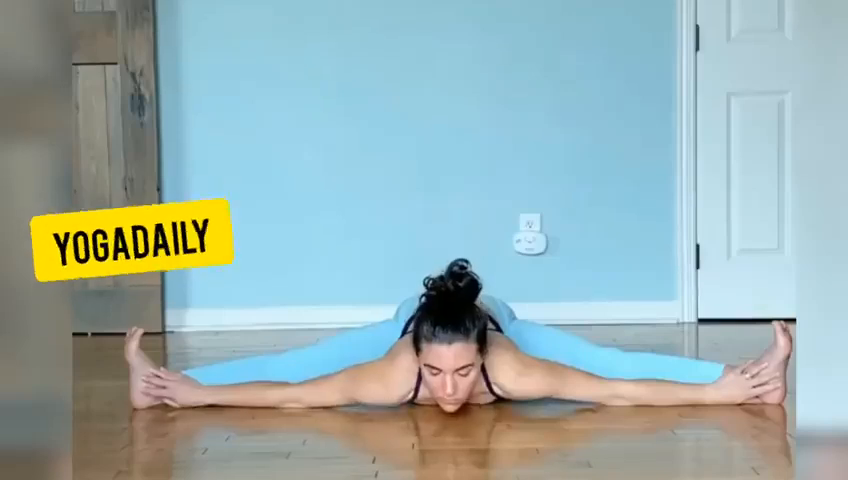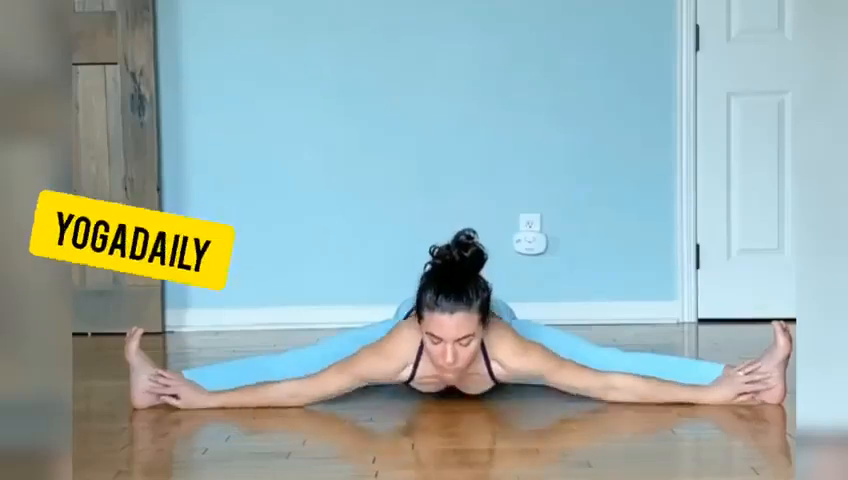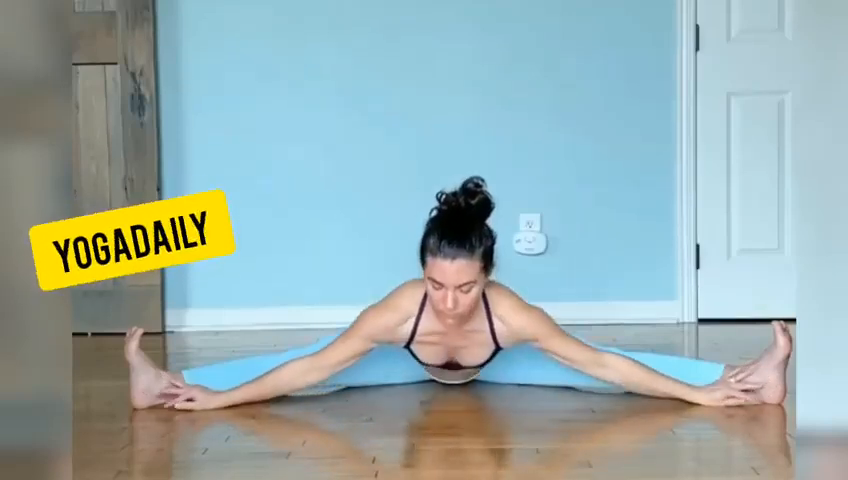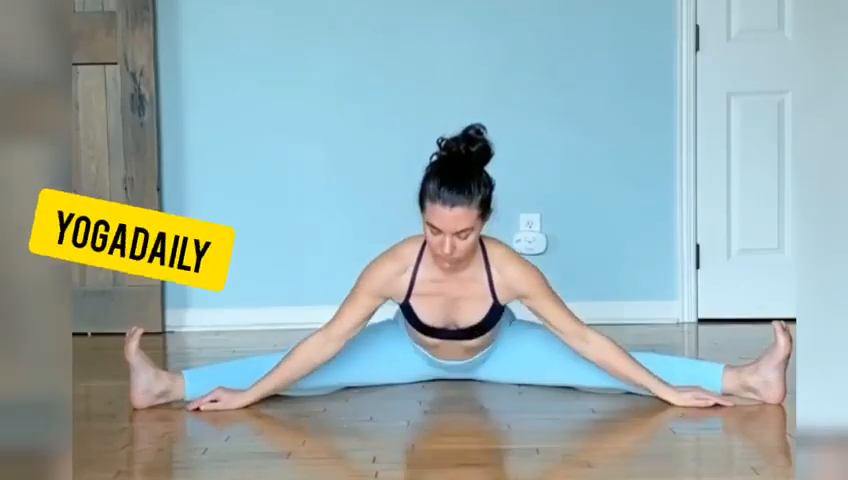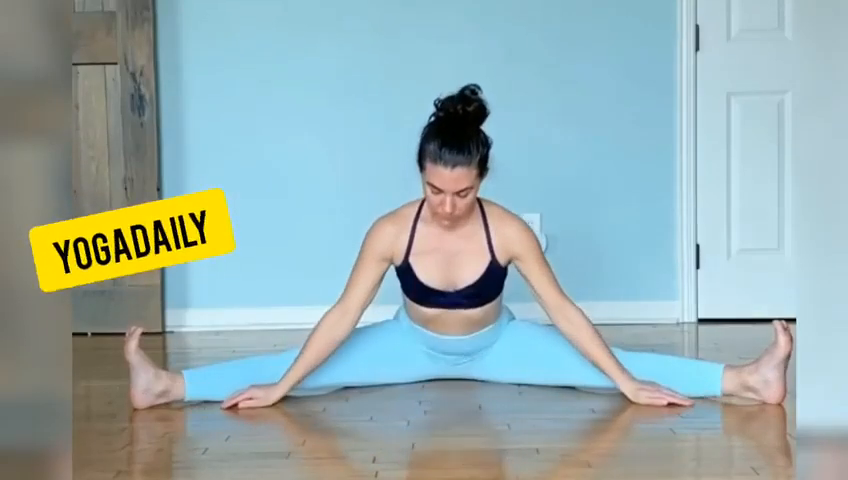
dt=0.3s
person 1, frame 1
left shoulder: (511, 369)
right shoulder: (392, 376)
left elbow: (622, 386)
right elbow: (290, 389)
left wrist: (719, 393)
right wrist: (196, 394)
left hip: (500, 321)
right hip: (406, 323)
left knee: (610, 359)
right knee: (296, 361)
left ankle: (744, 376)
right ankle: (170, 383)
person 1, frame 2
left shoulder: (510, 348)
right shoulder: (396, 346)
left elbow: (612, 381)
right elbow: (298, 385)
left wrist: (713, 392)
right wrist: (204, 397)
left hip: (506, 328)
right hip: (407, 326)
left knee: (608, 355)
right knee: (297, 358)
left ankle: (744, 376)
right ankle: (166, 381)
person 1, frame 3
left shoulder: (511, 314)
right shoulder: (398, 311)
left elbow: (604, 362)
right elbow: (305, 367)
left wrist: (700, 394)
right wrist: (218, 398)
left hip: (495, 361)
right hip: (412, 361)
left knee: (585, 366)
right knee: (322, 361)
person 1, frame 4
left shoulder: (509, 266)
right shoulder: (393, 266)
left elbow: (581, 336)
right elbow: (328, 339)
left wrist: (664, 389)
right wrist: (250, 392)
left hip: (494, 352)
right hip: (412, 351)
left knee: (609, 367)
right knee: (302, 371)
person 1, frame 5
left shoulder: (507, 230)
right shoulder: (392, 230)
left elbow: (563, 312)
right elbow: (343, 316)
left wrist: (628, 384)
right wrist: (280, 385)
left hip: (494, 346)
right hip: (412, 346)
left knee: (595, 367)
right knee: (315, 370)
